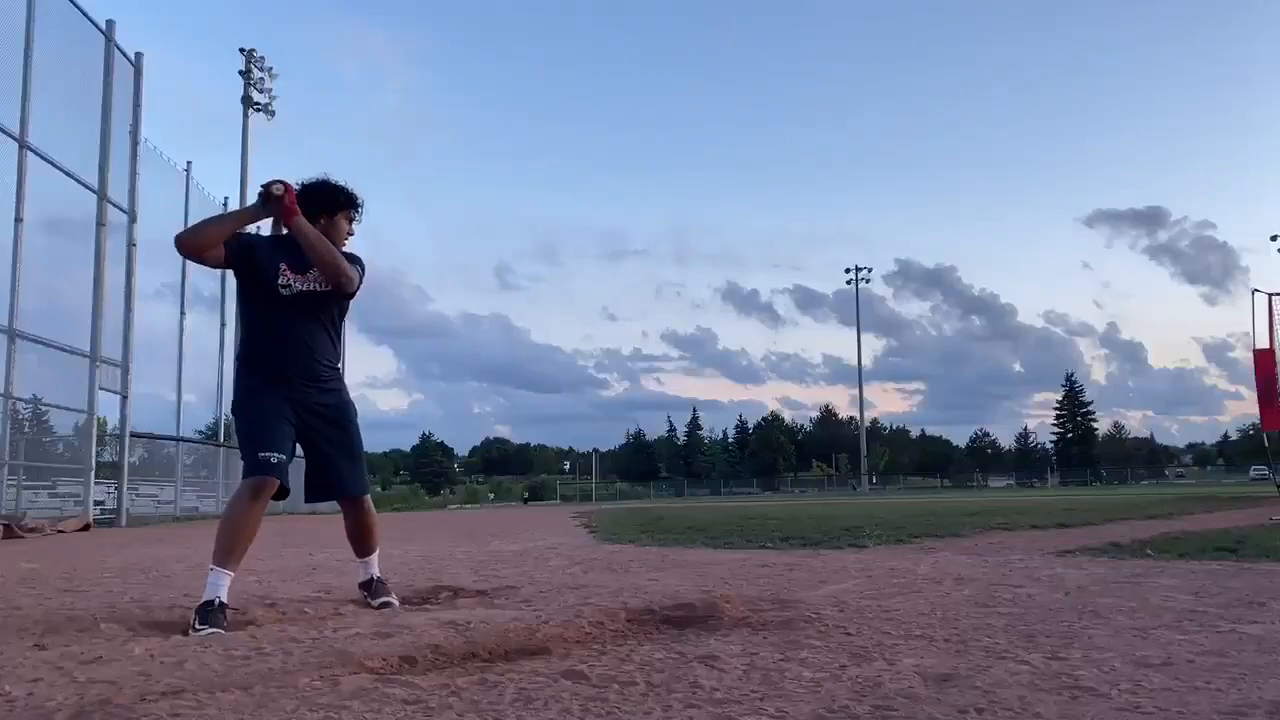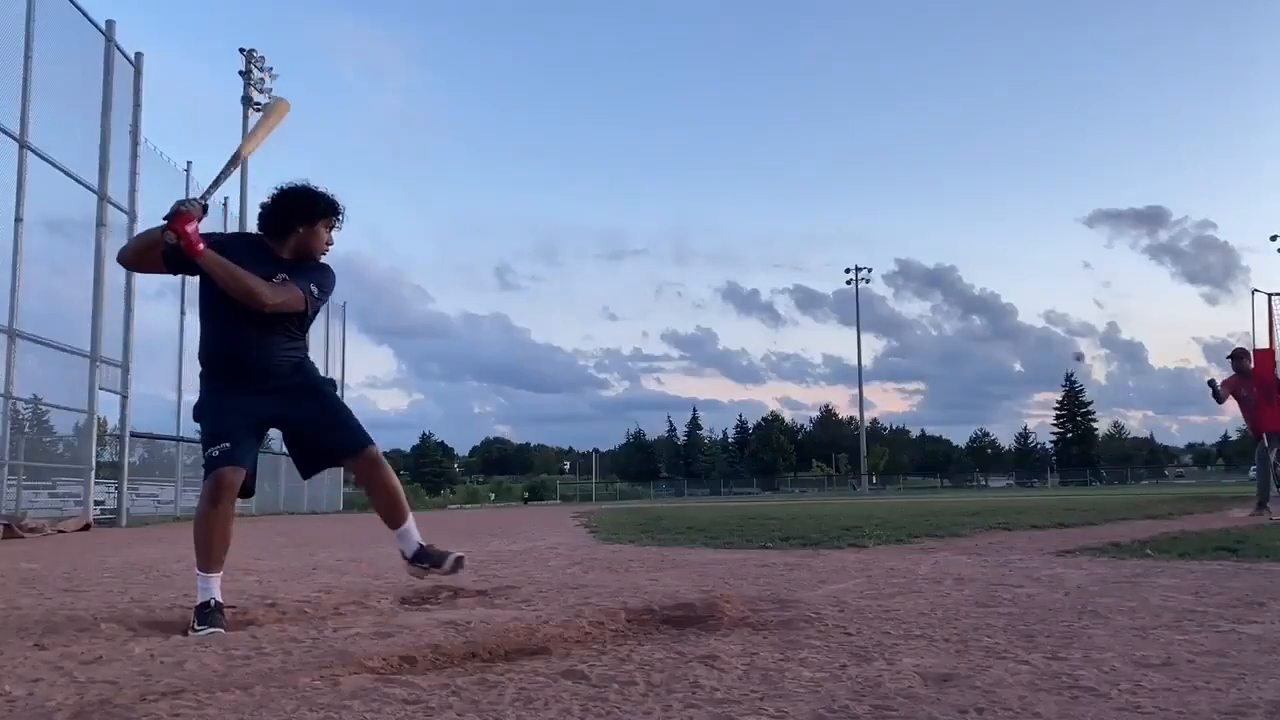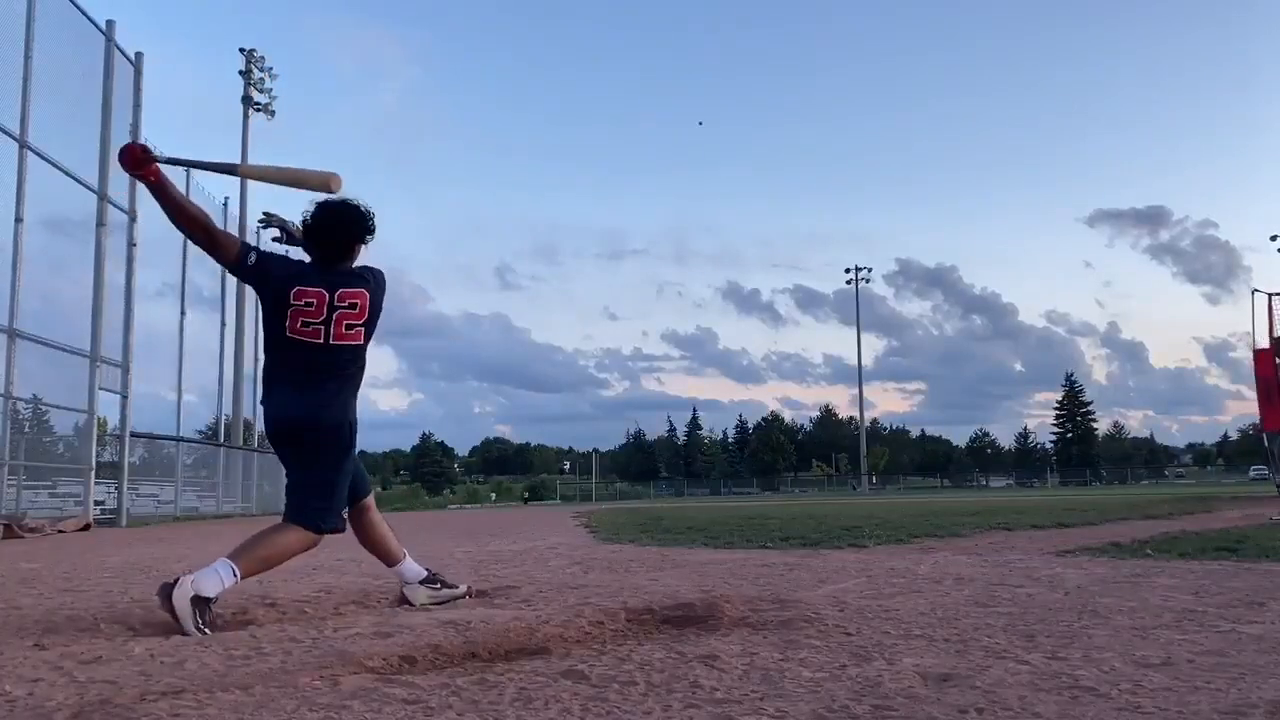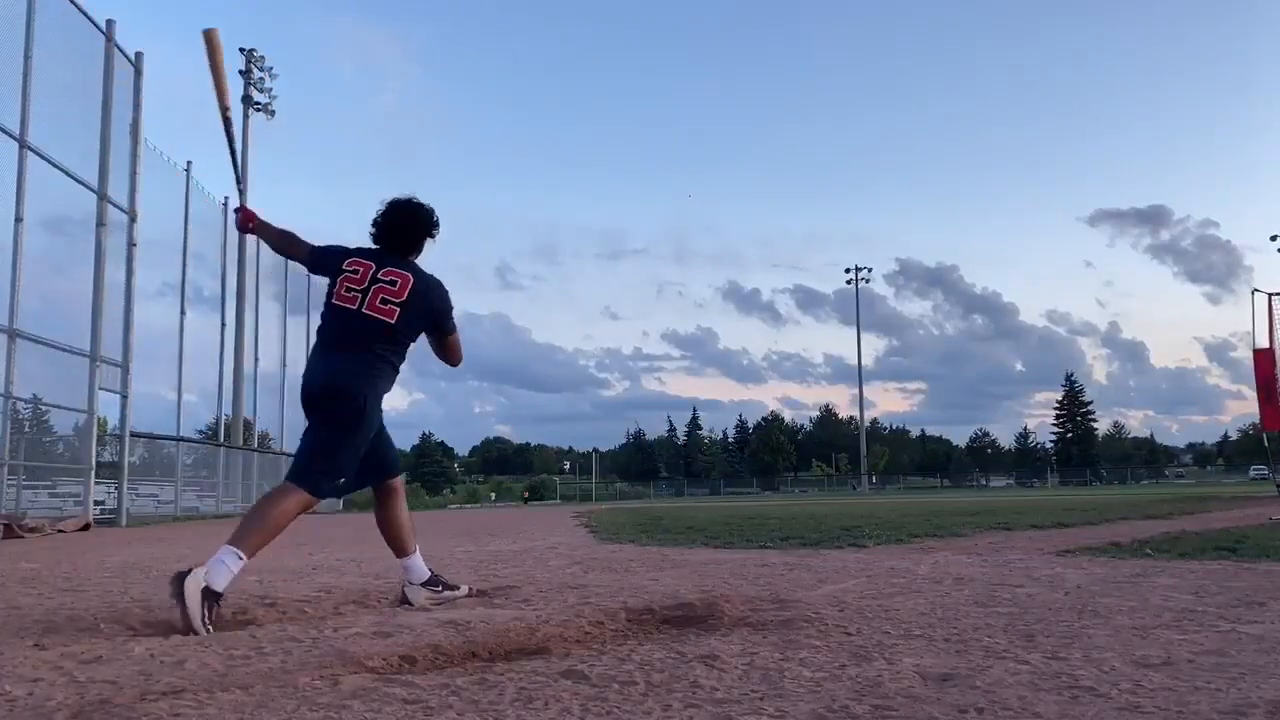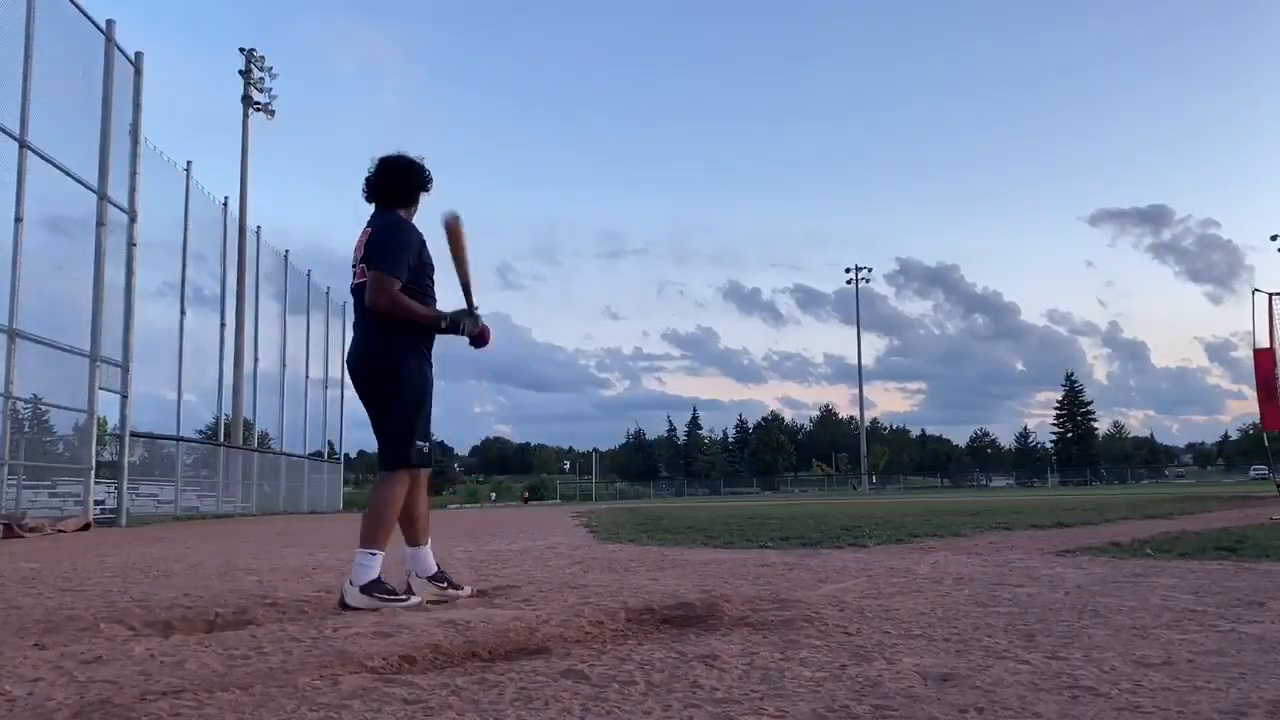
dt=1s
person 1, frame 1
left shoulder: (349, 264)
right shoulder: (257, 250)
left elbow: (342, 278)
right elbow: (188, 244)
left wrist: (293, 216)
right wrist: (259, 210)
left hip: (325, 392)
right hip: (264, 389)
left knee: (355, 492)
right knee: (261, 481)
left ankle: (370, 578)
right ankle: (214, 597)
person 1, frame 2
left shoulder: (318, 275)
right shoulder: (225, 245)
left elbow: (266, 299)
right elbow: (130, 258)
left wrist: (196, 248)
right wrist: (172, 228)
left hip: (295, 382)
right hip: (230, 389)
left knee: (367, 458)
right knee: (223, 480)
left ankle: (413, 549)
right ankle: (208, 600)
person 1, frame 3
left shoulder: (280, 275)
right shoulder: (373, 284)
left elbow: (208, 235)
left wrist: (150, 176)
right wrist: (296, 233)
left hip: (283, 416)
right hip: (329, 421)
left knee: (360, 501)
right knee: (308, 524)
left ankle: (417, 580)
right ankle: (199, 587)
person 1, frame 4
left shoulder: (348, 259)
right shoulder: (429, 288)
left elbow: (295, 247)
right elbow: (452, 356)
left wrist: (254, 224)
left hip: (322, 385)
right hip: (354, 394)
left knee: (390, 480)
right knee: (302, 489)
left ankle: (420, 580)
right ankle: (210, 577)
person 1, frame 5
left shoulder: (373, 234)
right shoulder: (398, 231)
right elbow: (381, 298)
left wrist: (456, 322)
right wrist: (445, 319)
left hip: (374, 359)
right hip: (395, 361)
left knee: (413, 466)
right knee: (401, 467)
left ankle: (425, 573)
right ankle: (362, 581)
